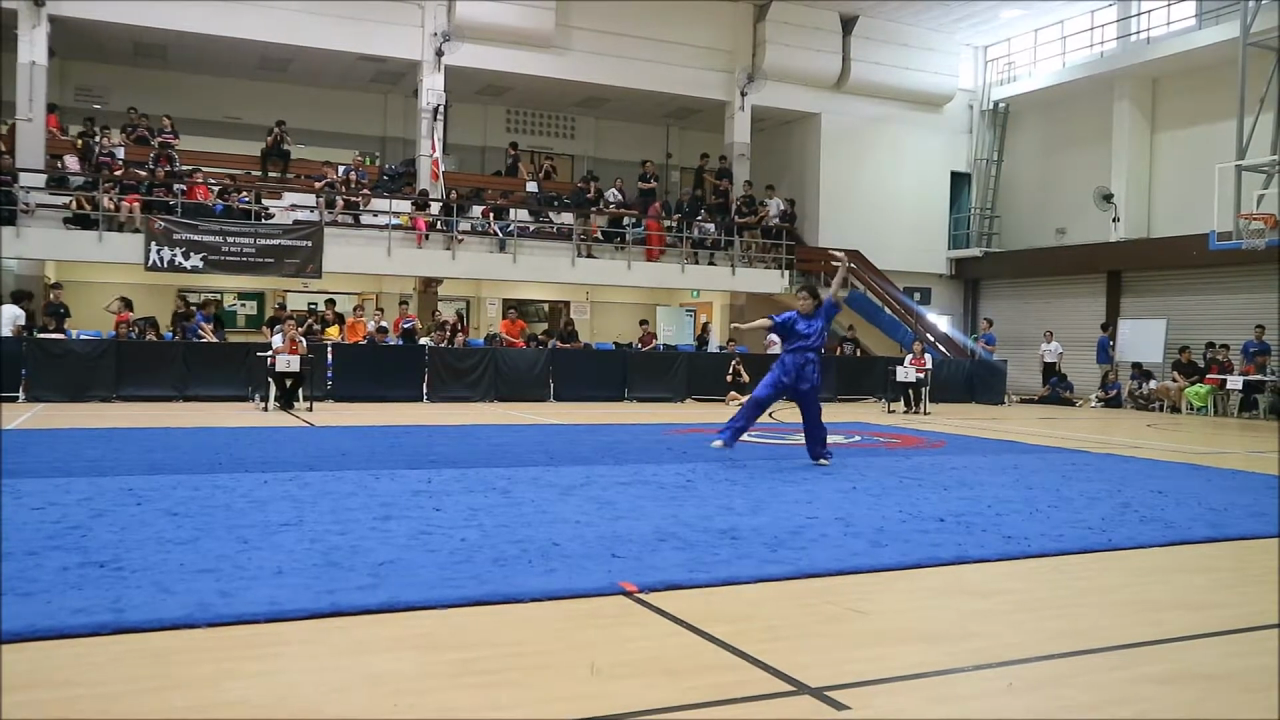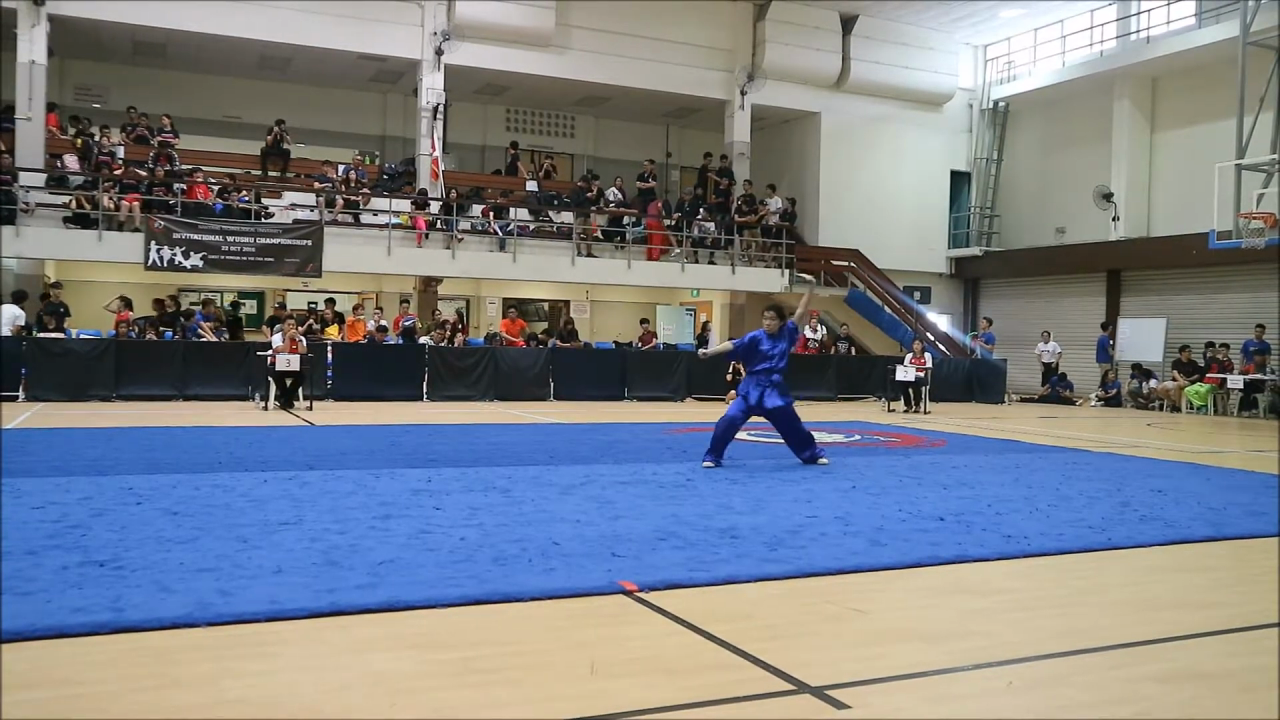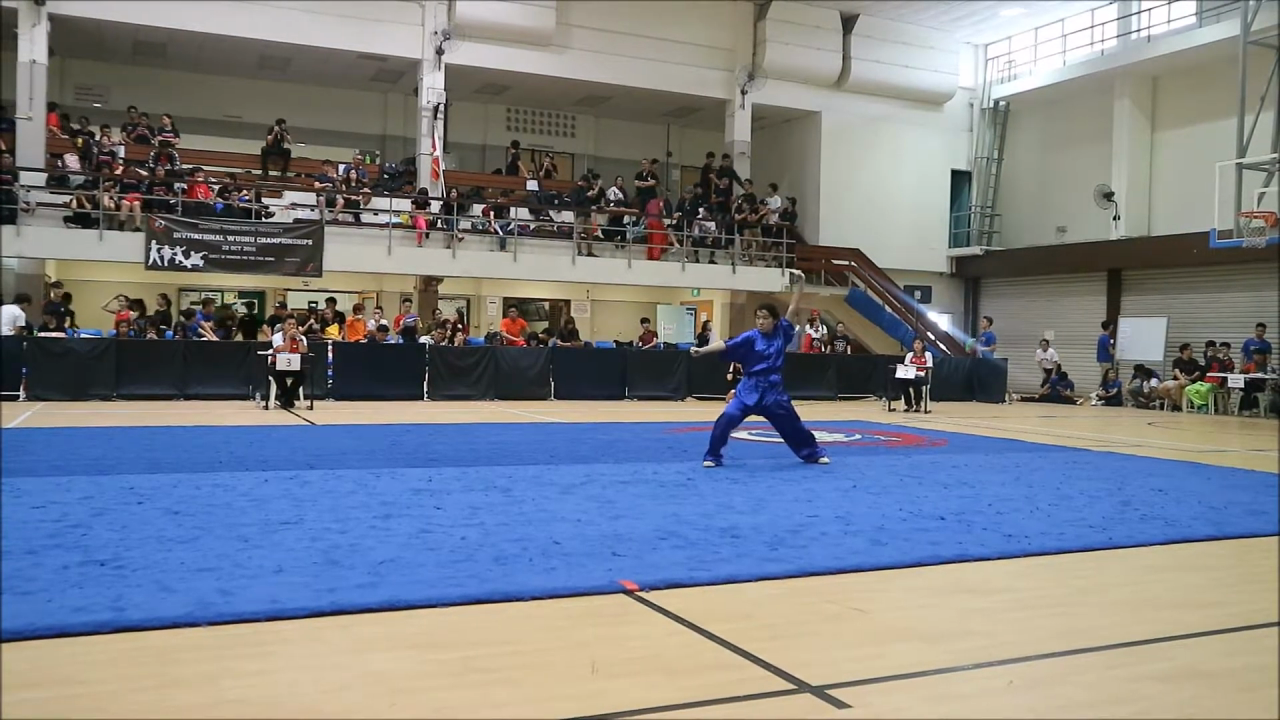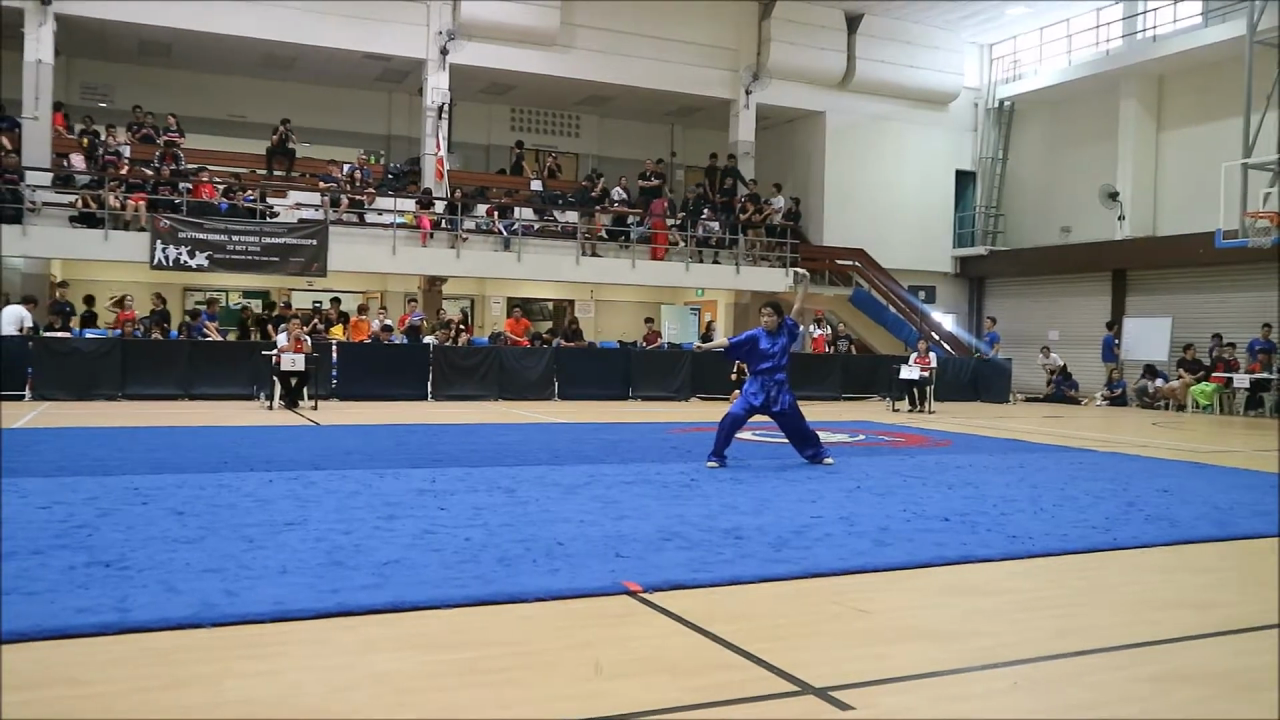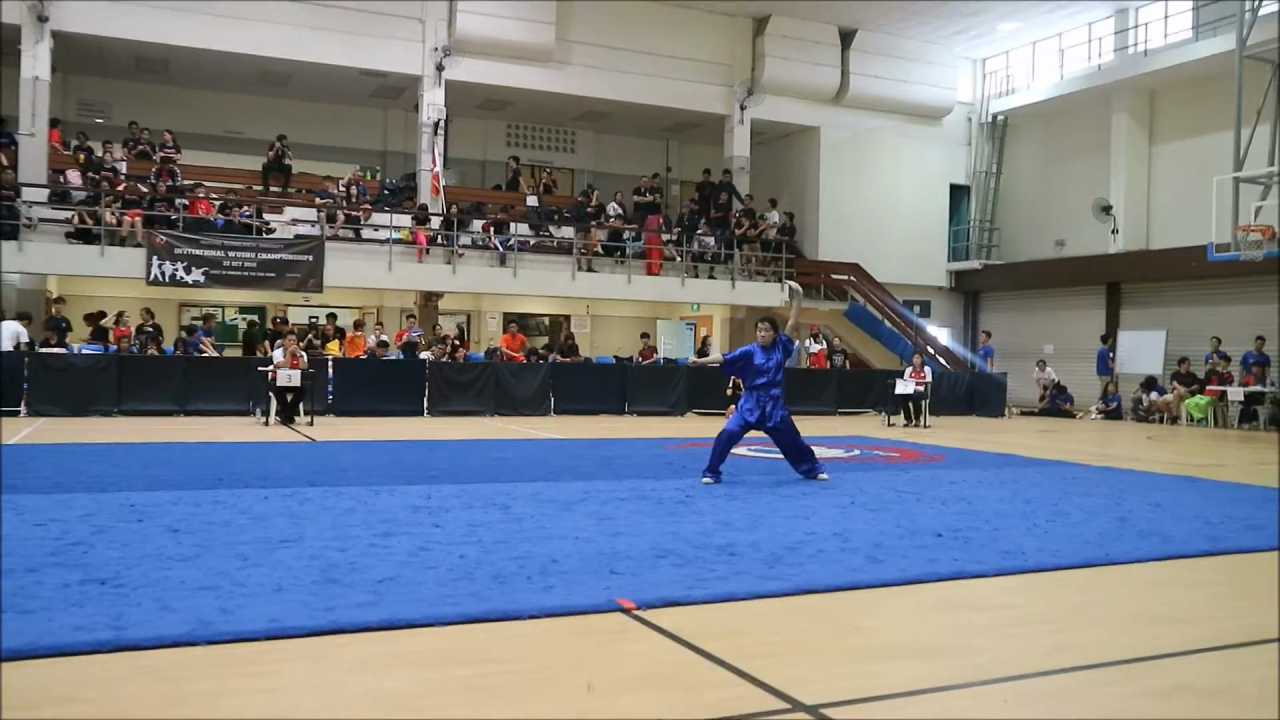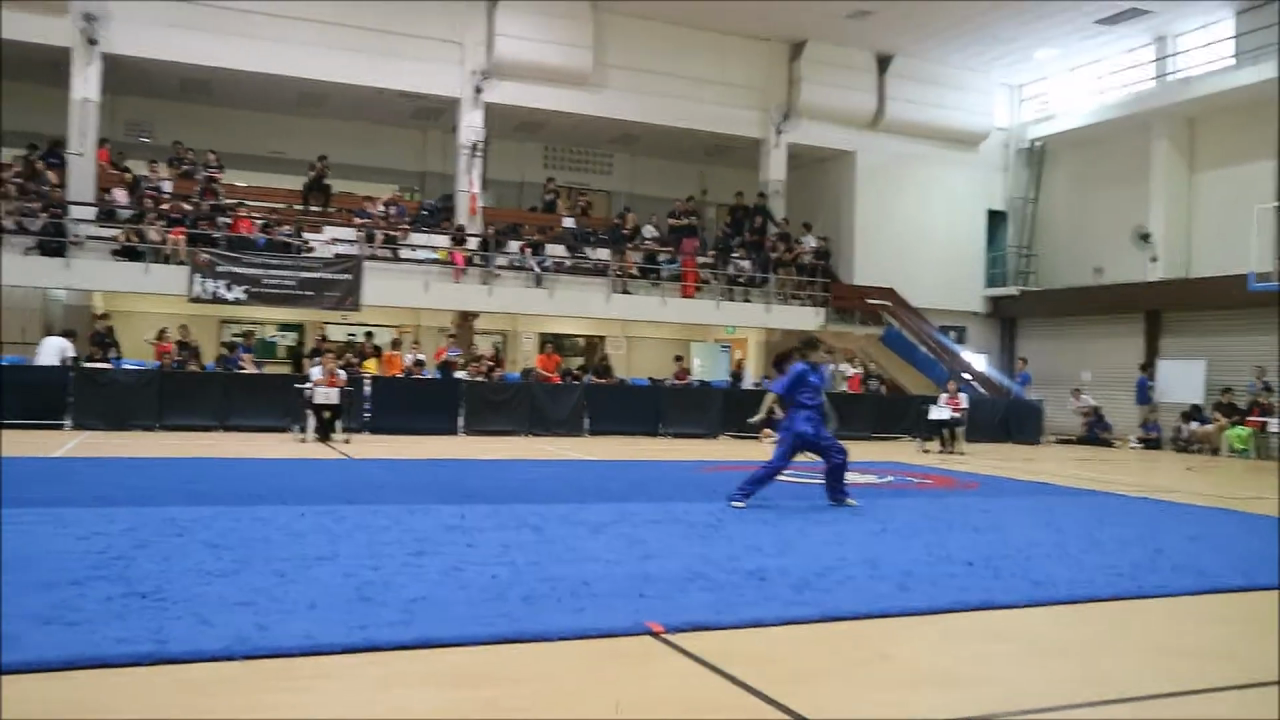
dt=0.3s
person 1, frame 1
left shoulder: (823, 315)
right shoulder: (791, 318)
left elbow: (834, 289)
right elbow: (769, 322)
left wrist: (844, 265)
right wrist: (744, 326)
left hip: (808, 371)
right hip: (785, 367)
left knee: (812, 416)
right knee: (757, 399)
left ankle: (820, 454)
right ankle: (726, 437)
person 1, frame 2
left shoulder: (787, 334)
right shoulder: (756, 337)
left elbow: (801, 312)
right elbow: (734, 345)
left wrist: (810, 287)
right wrist: (710, 352)
left hip: (775, 390)
right hip: (752, 389)
left knee: (793, 426)
right knee: (730, 419)
left ankle: (813, 454)
right ankle: (712, 456)
person 1, frame 3
left shoulder: (782, 333)
right shoulder: (750, 337)
left elbow: (793, 308)
right elbow: (726, 345)
left wrist: (800, 283)
right wrist: (702, 350)
left hip: (774, 390)
right hip: (750, 389)
left knee: (792, 425)
right knee: (728, 417)
left ankle: (814, 453)
right ankle: (712, 456)
person 1, frame 4
left shoulder: (786, 332)
right shoulder: (754, 336)
left elbow: (798, 307)
right elbow: (729, 342)
left wrist: (804, 282)
right wrist: (705, 346)
left hip: (779, 388)
right hip: (756, 388)
left knee: (797, 425)
right knee: (733, 417)
left ankle: (819, 454)
right ankle: (716, 457)
person 1, frame 5
left shoulder: (782, 348)
right shoulder: (749, 351)
left elbow: (793, 322)
right elbow: (725, 358)
left wrist: (797, 296)
right wrist: (700, 361)
left hip: (774, 404)
right hip: (750, 400)
left knee: (793, 440)
right knee: (729, 434)
left ankle: (813, 469)
right ankle: (712, 472)
person 1, frame 6
left shoulder: (815, 370)
right shoulder: (799, 370)
right elbow: (777, 390)
left wrist: (829, 415)
right wrist: (762, 413)
left hip: (814, 423)
right hip: (797, 423)
left knee: (838, 454)
right knee: (778, 462)
left ankle: (838, 496)
right ankle: (740, 495)
